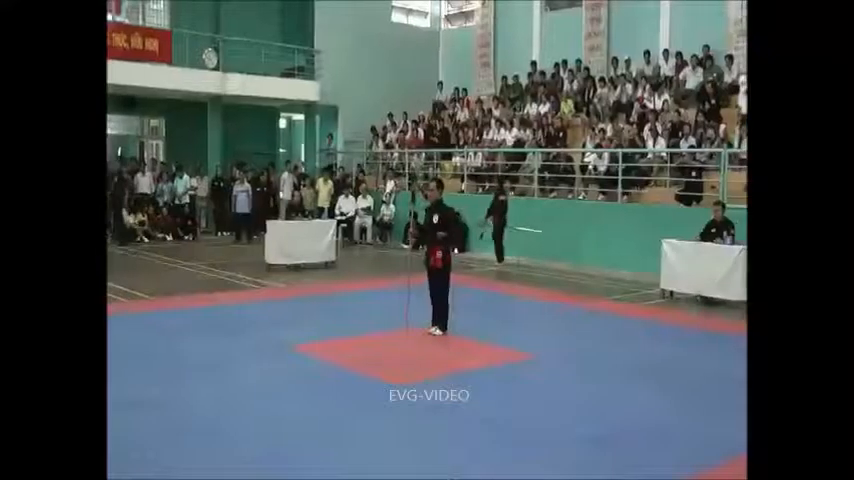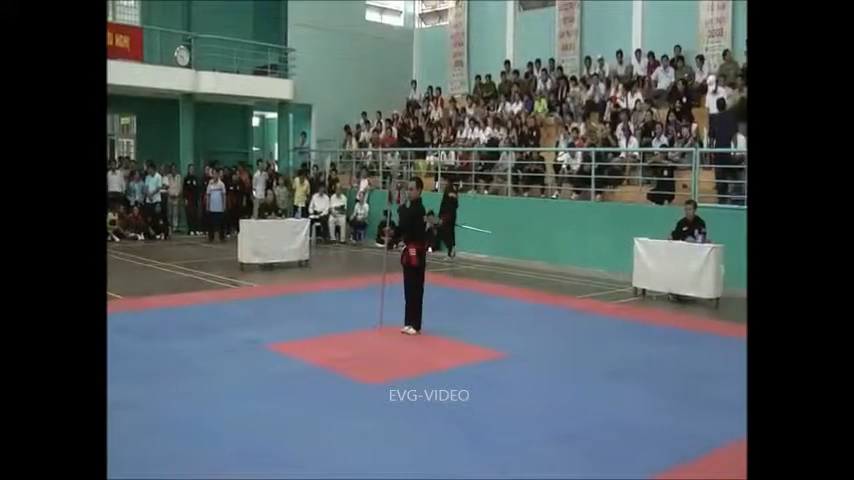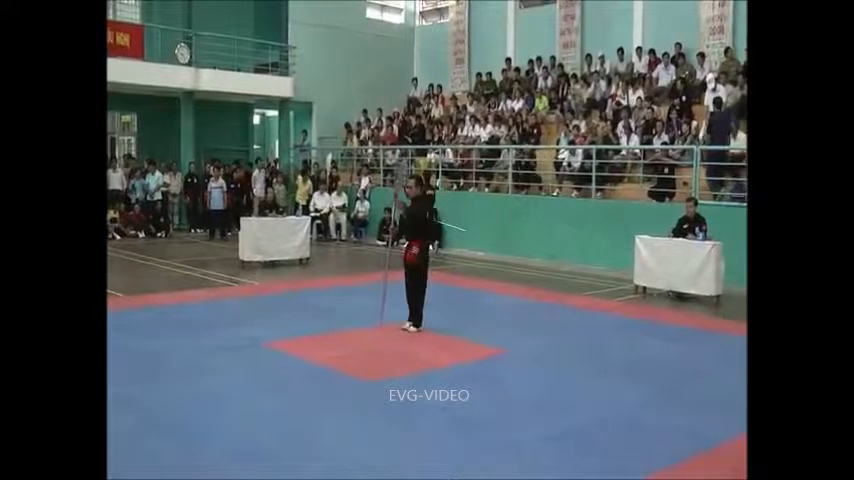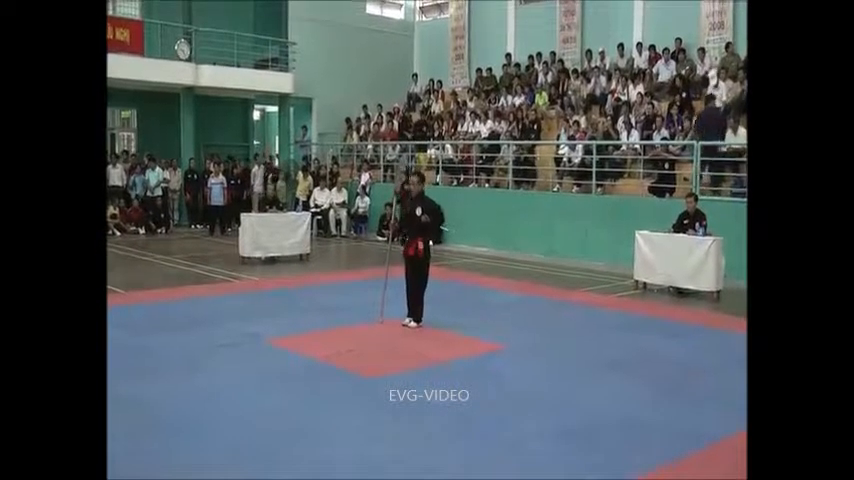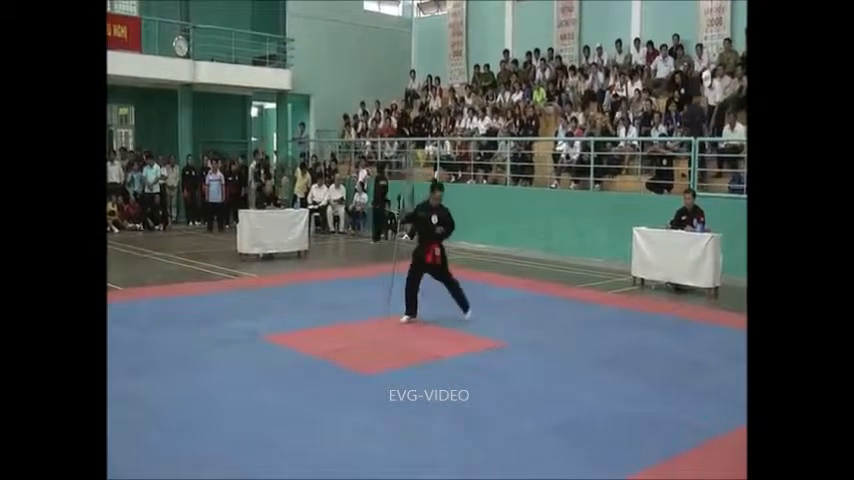
dt=0.5s
person 1, frame 1
left shoulder: (447, 211)
right shoulder: (429, 210)
left elbow: (455, 235)
left wrist: (445, 235)
right wrist: (417, 234)
left hip: (441, 254)
right hip: (431, 253)
left knee: (441, 290)
right knee: (434, 290)
left ankle: (441, 325)
right ankle: (436, 323)
person 1, frame 2
left shoulder: (418, 209)
right shoulder: (410, 209)
right wrist: (393, 233)
left hip: (416, 252)
right hip: (410, 250)
left knee: (415, 288)
right knee: (409, 288)
left ankle: (415, 324)
right ankle: (409, 322)
person 1, frame 3
left shoulder: (422, 206)
right shoulder: (411, 206)
left wrist: (405, 211)
left hip: (419, 249)
right hip: (411, 248)
left knee: (418, 286)
right knee: (410, 285)
left ankle: (416, 322)
right ankle: (412, 319)
person 1, frame 4
left shoulder: (429, 204)
right shoulder: (408, 203)
left elbow: (440, 219)
left wrist: (428, 221)
right wrist: (398, 226)
left hip: (421, 246)
right hip: (410, 245)
left knee: (419, 283)
right knee: (410, 282)
left ankle: (417, 318)
right ankle: (411, 315)
person 1, frame 5
left shoulder: (443, 211)
right shoulder: (420, 208)
left elbow: (450, 226)
right elbow: (413, 220)
left wrist: (443, 231)
right wrist: (405, 218)
left hip: (436, 250)
right hip: (422, 249)
left knee: (447, 280)
right knee: (412, 281)
left ankle: (465, 308)
right ankle: (410, 313)
